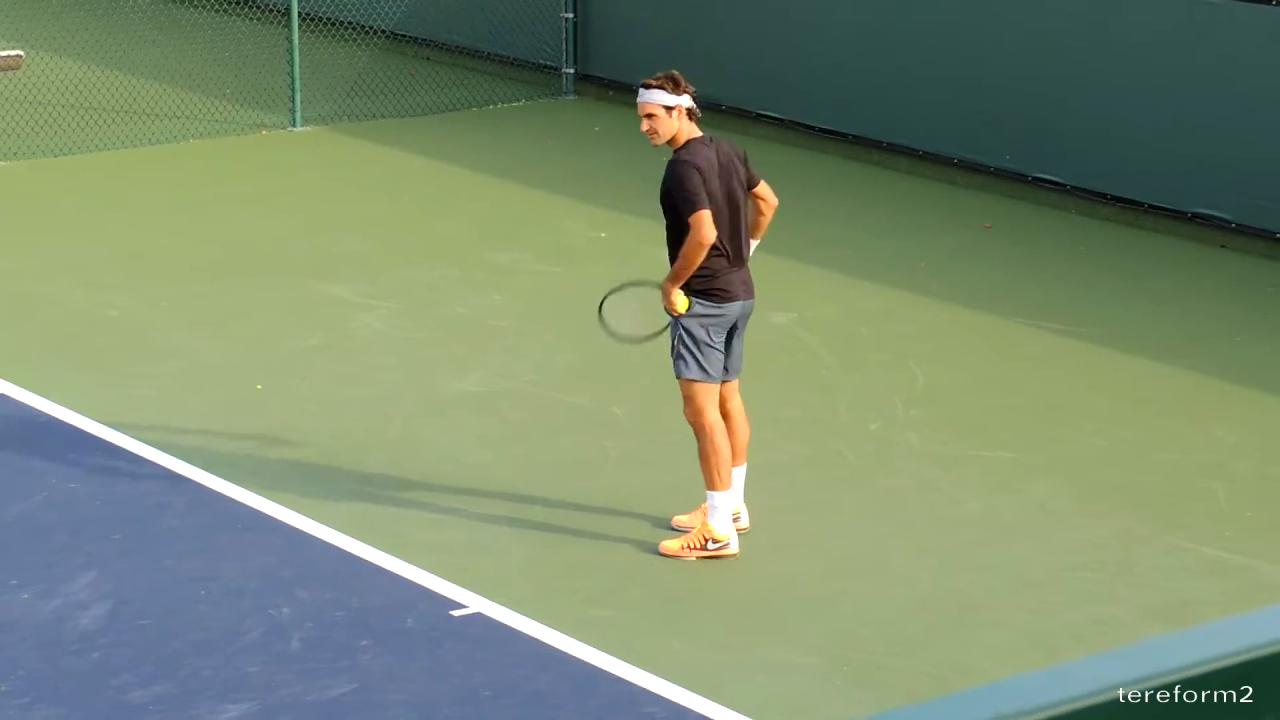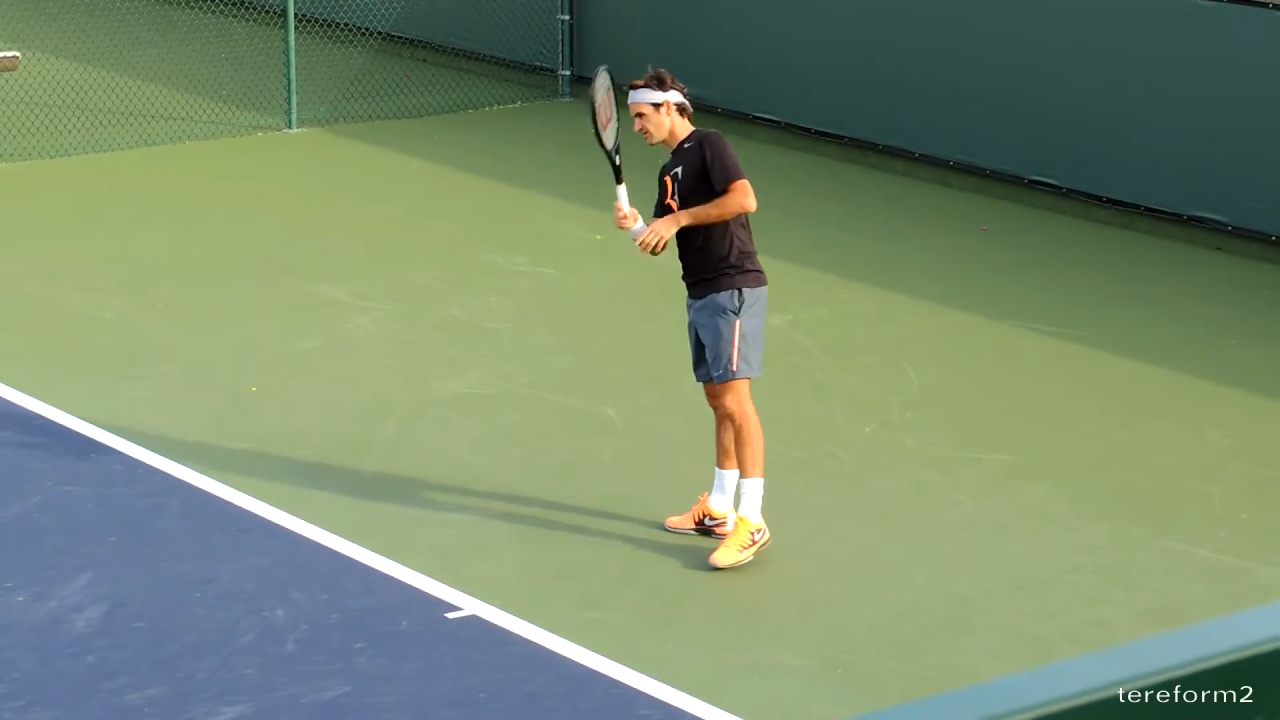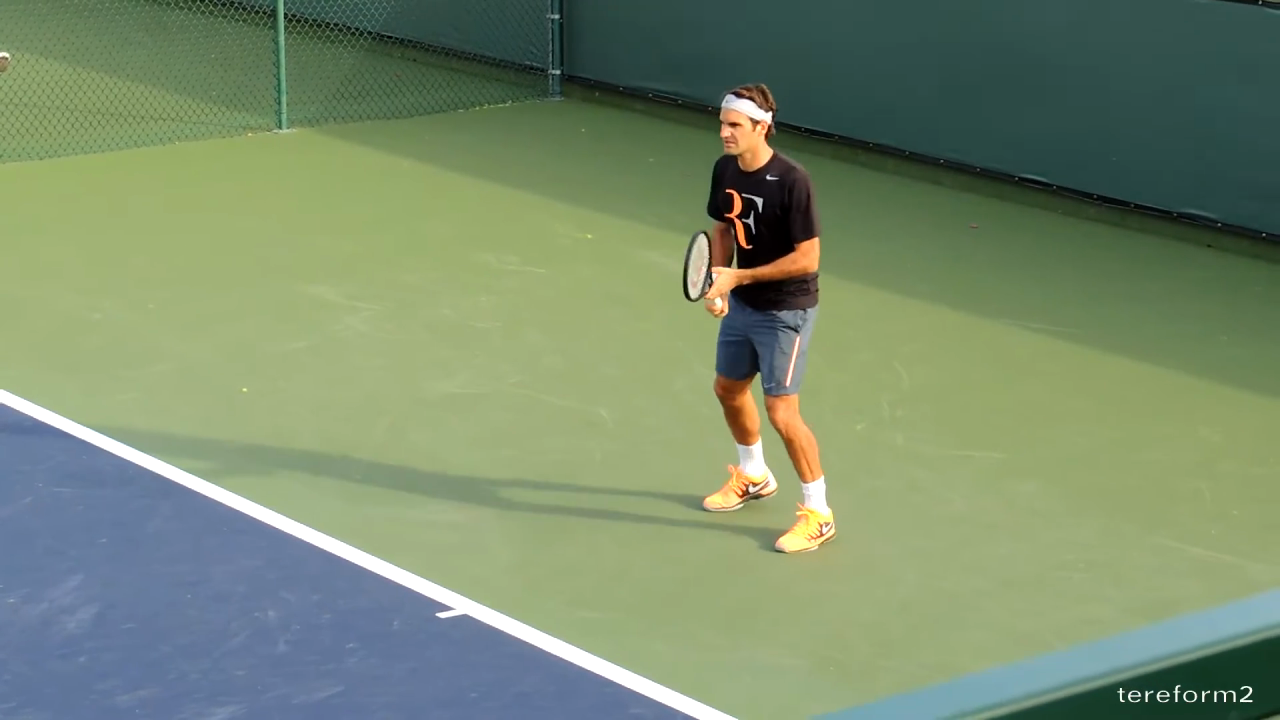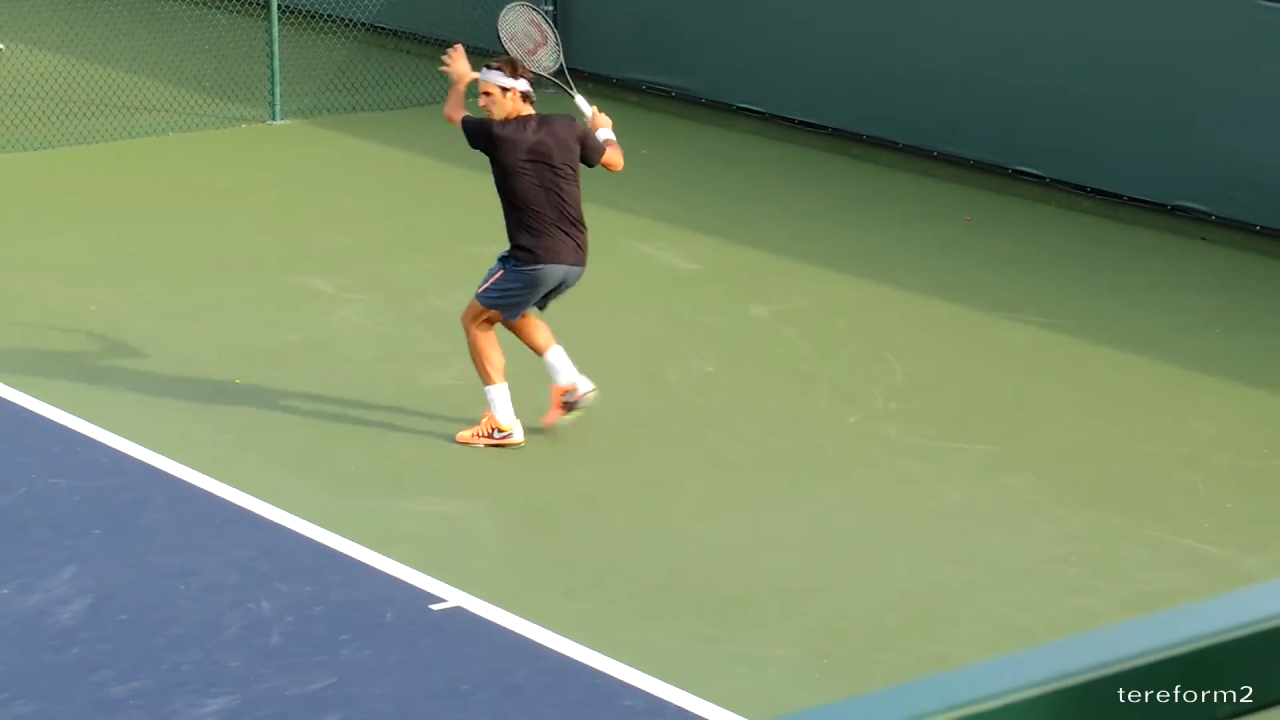
dt=1s
person 1, frame 1
left shoulder: (683, 164)
right shoulder: (727, 150)
left elbow: (704, 233)
right elbow: (767, 200)
left wrist: (671, 285)
left hip: (702, 301)
right hip: (739, 293)
left knee: (701, 410)
right knee: (728, 399)
left ankle: (719, 530)
right ankle: (732, 506)
person 1, frame 2
left shoulder: (709, 143)
right shoulder: (669, 170)
left elbow: (745, 199)
right elbow: (656, 243)
left wrist: (677, 218)
right wrist: (634, 226)
left hip: (734, 290)
right hip: (701, 296)
left knee: (735, 401)
right knee: (717, 400)
left ankle: (751, 521)
right ankle: (718, 509)
person 1, frame 3
left shoulder: (793, 181)
right shoulder: (723, 170)
left elbow: (808, 259)
left wrist: (739, 277)
right wrist: (718, 285)
left hip: (787, 309)
right hip: (743, 304)
left knee: (782, 413)
right knee: (729, 391)
left ankle: (818, 512)
right ankle: (752, 475)
person 1, frame 4
left shoulder: (497, 135)
right shoulder: (568, 128)
left elbow: (453, 112)
right elbow: (614, 162)
left wrist: (460, 78)
right wrist: (604, 130)
left hip: (533, 259)
right hip: (574, 255)
left knee: (476, 320)
right knee: (518, 315)
left ankle: (503, 423)
right ankle: (570, 384)
